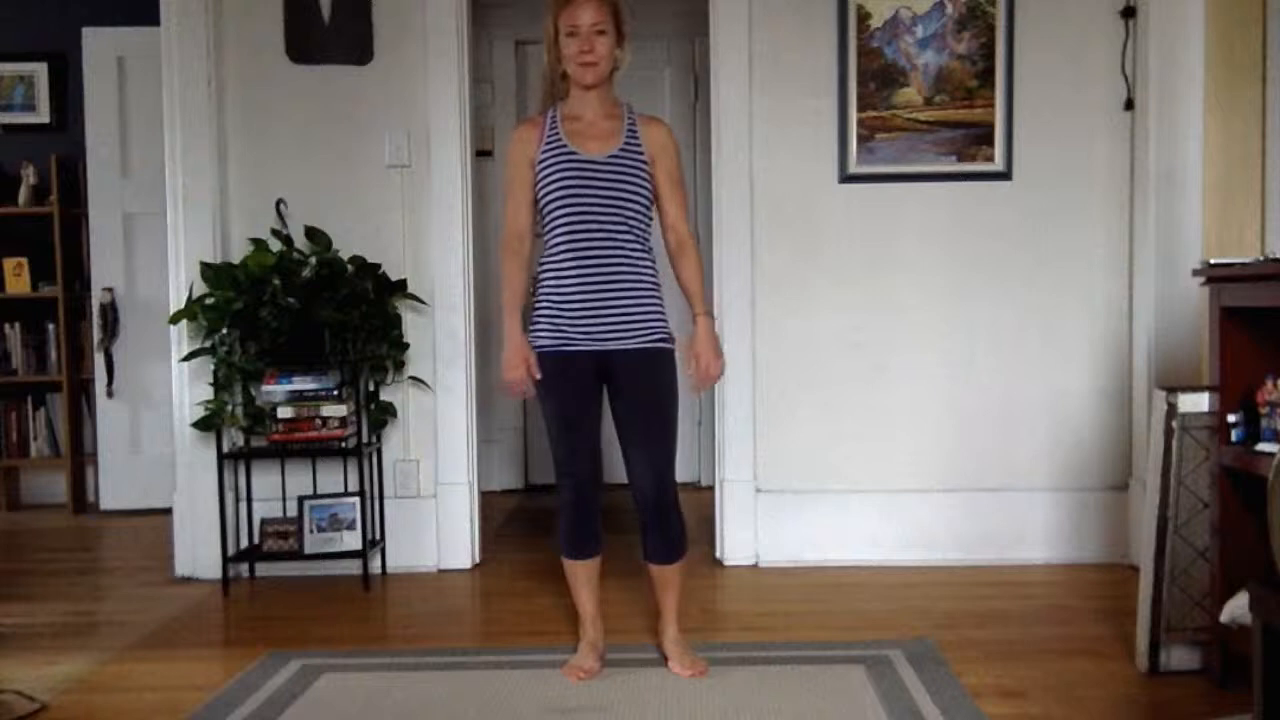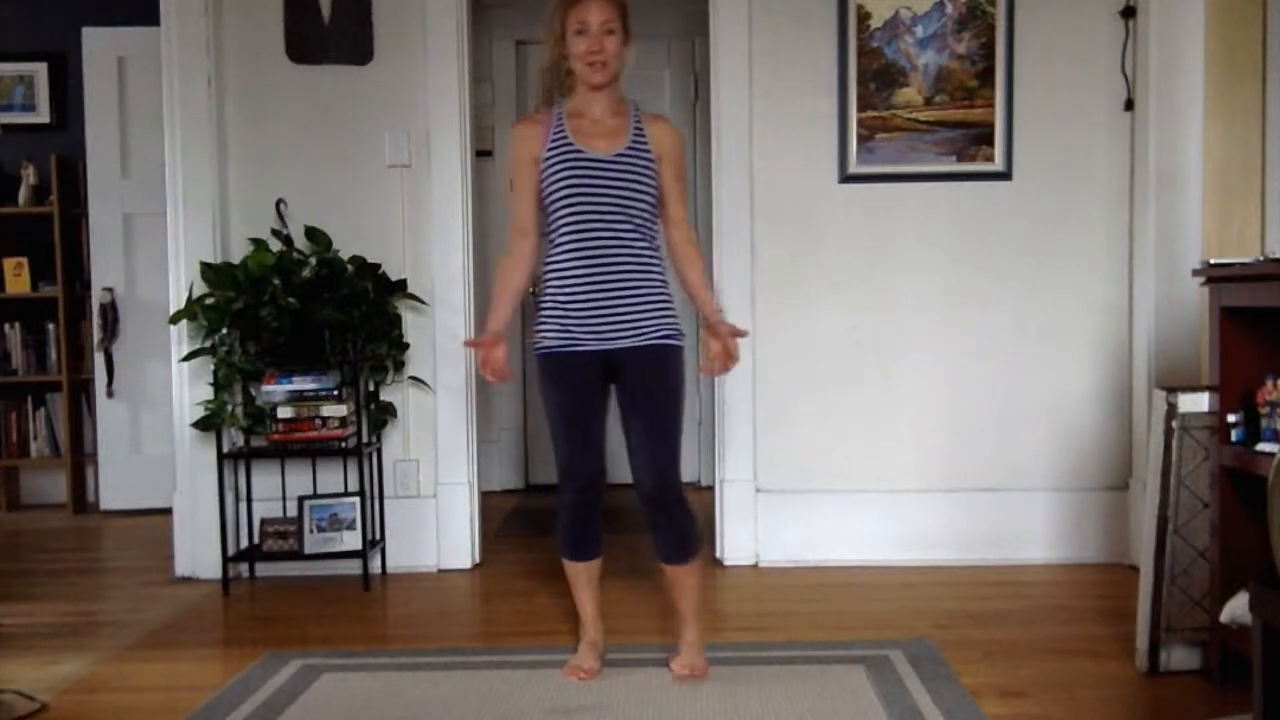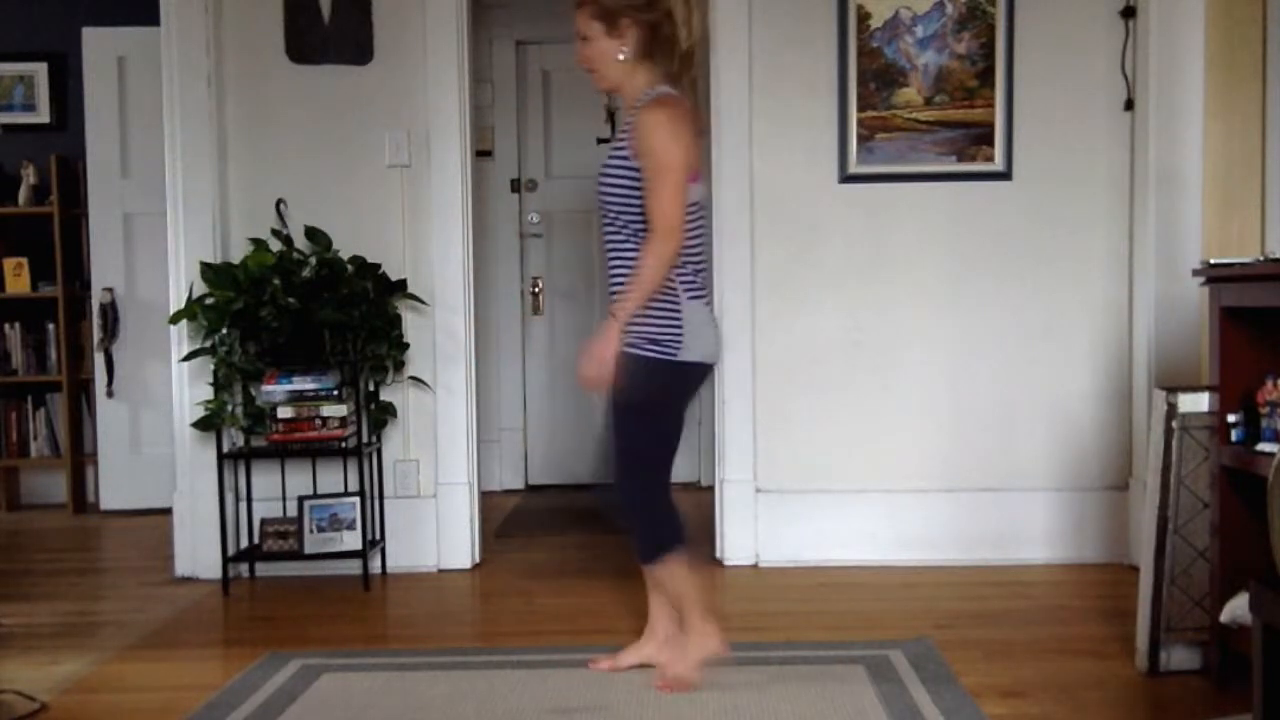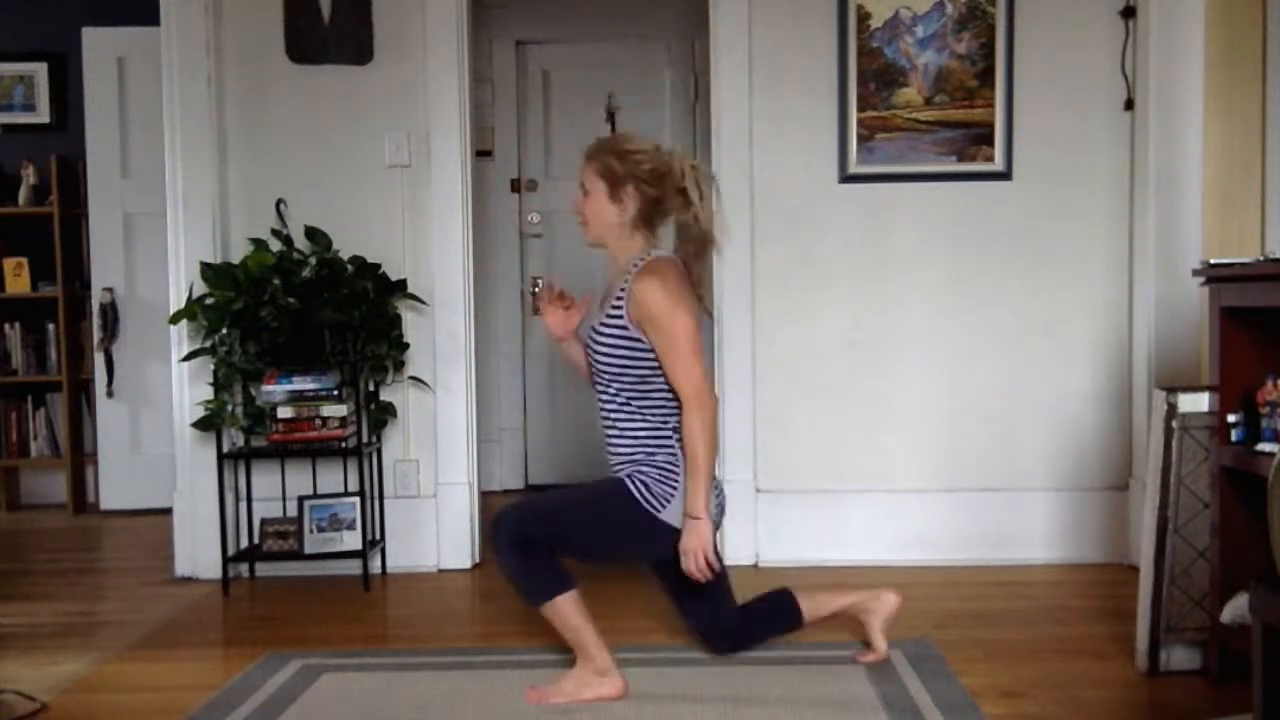
dt=1s
person 1, frame 1
left shoulder: (652, 135)
right shoulder: (531, 137)
left elbow: (679, 235)
right elbow: (516, 241)
left wrist: (702, 321)
right wrist: (512, 331)
left hip: (641, 336)
right hip: (561, 337)
left knee: (655, 484)
right knee: (577, 483)
left ankle: (672, 631)
right ankle: (590, 633)
person 1, frame 2
left shoulder: (657, 133)
right shoulder: (535, 135)
left elbow: (681, 236)
right elbow: (523, 239)
left wrist: (713, 319)
right wrist: (496, 327)
left hip: (648, 334)
right hip: (567, 337)
left knee: (658, 482)
right knee: (579, 483)
left ankle: (689, 628)
right ankle: (590, 633)
person 1, frame 3
left shoulder: (658, 116)
right shoulder: (648, 115)
left elbow: (667, 236)
left wrist: (613, 326)
left hip: (668, 338)
right hip: (656, 338)
left knee: (634, 484)
right knee: (641, 486)
left ankle: (701, 630)
right ankle: (663, 634)
person 1, frame 4
left shoulder: (655, 285)
right shoulder: (630, 282)
left elbow: (698, 402)
right elbow: (614, 381)
left wrist: (696, 515)
right wrist: (566, 338)
left hip: (663, 496)
right hip: (659, 493)
left knee: (513, 533)
right knee: (723, 629)
left ankle: (596, 672)
right ankle: (867, 602)
